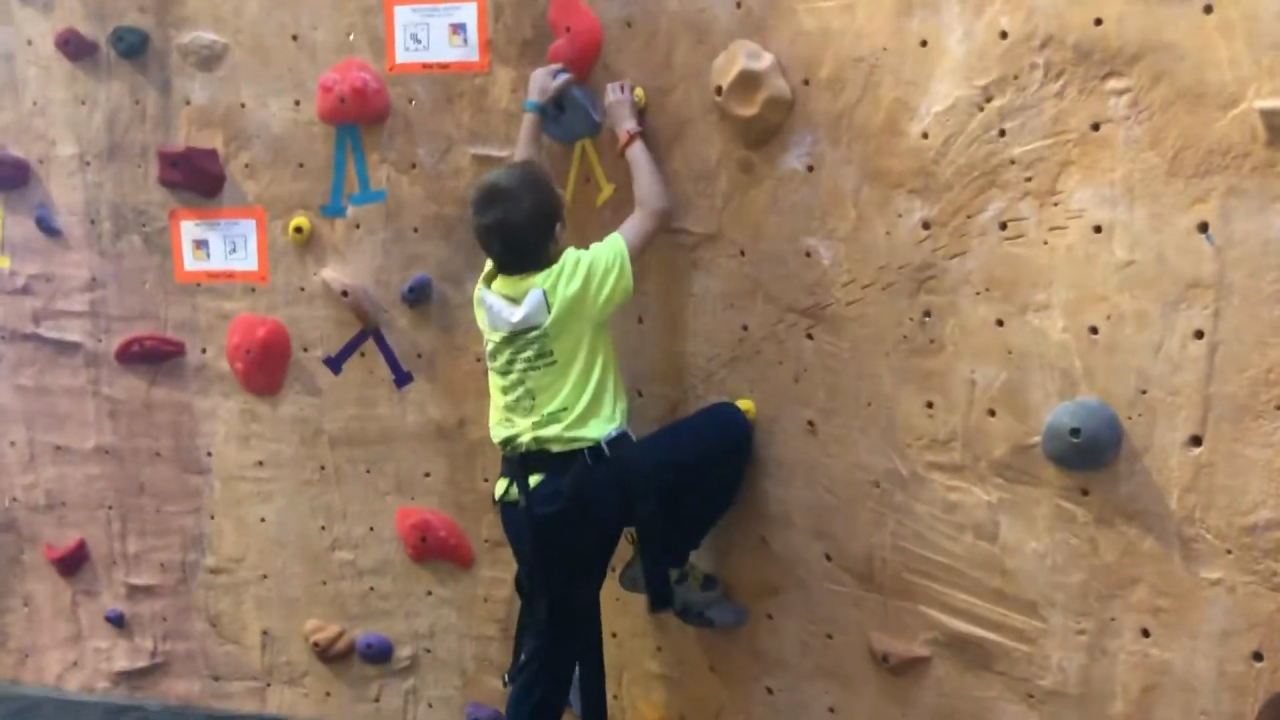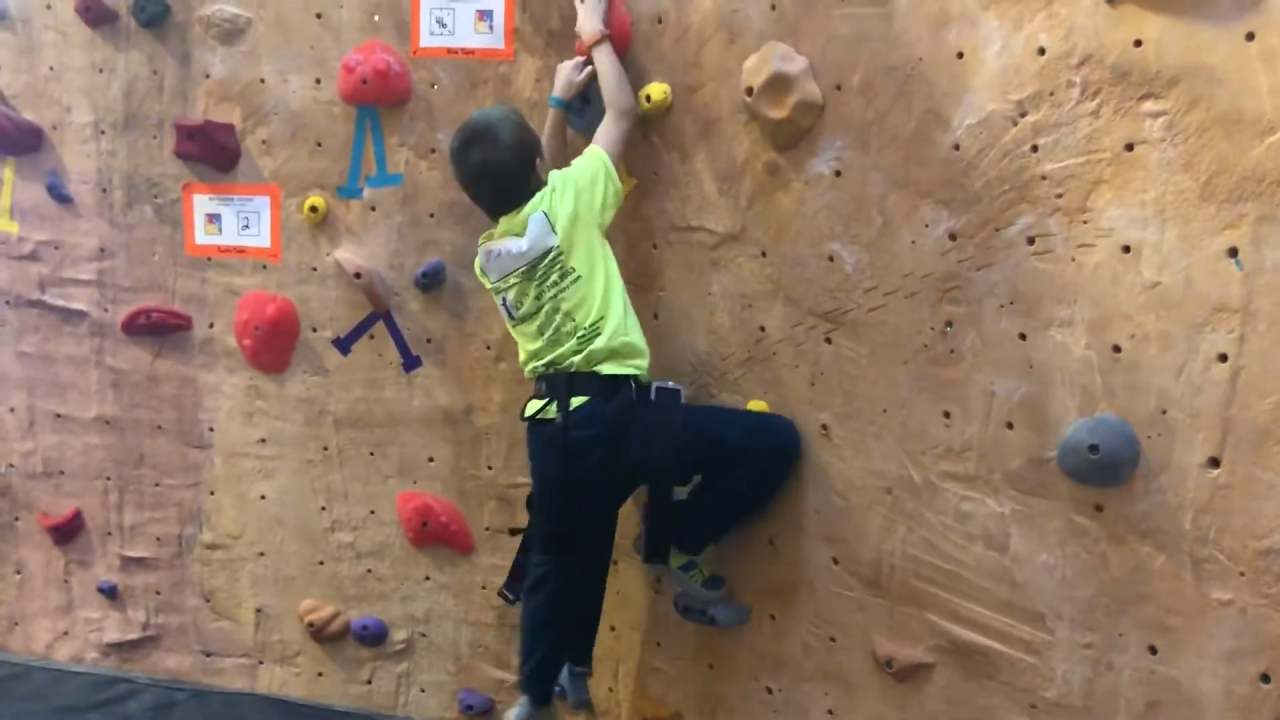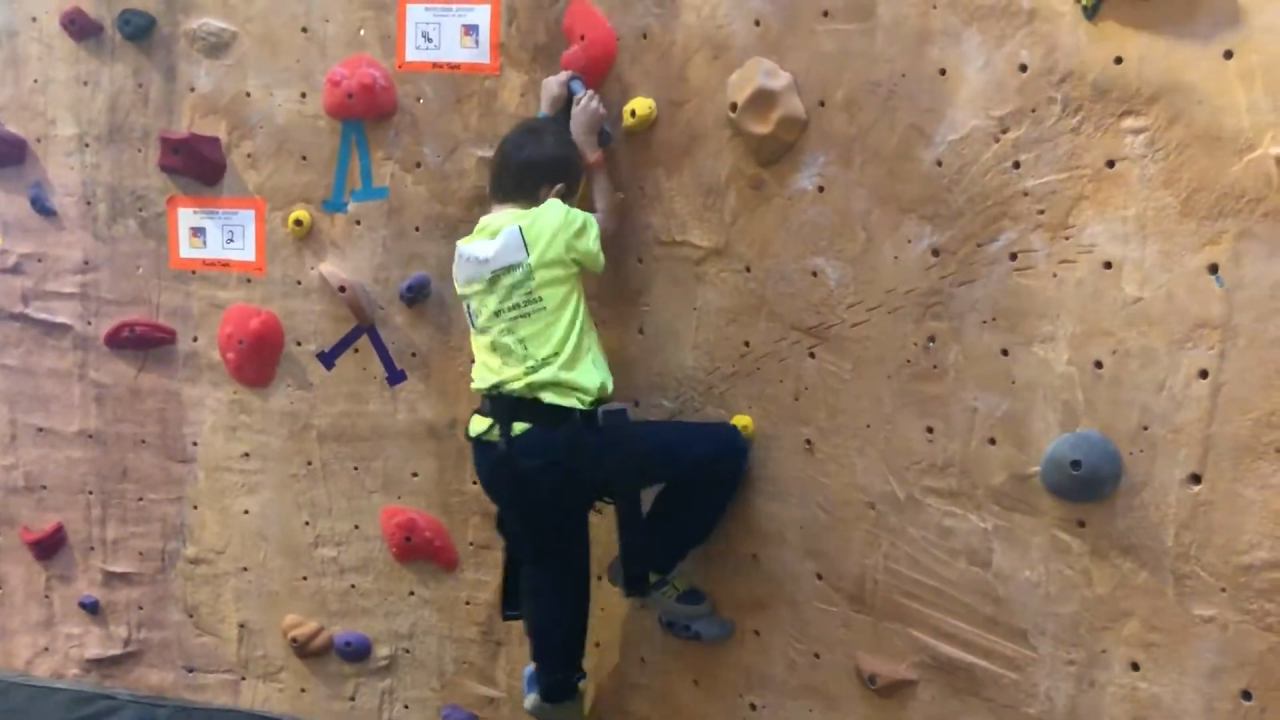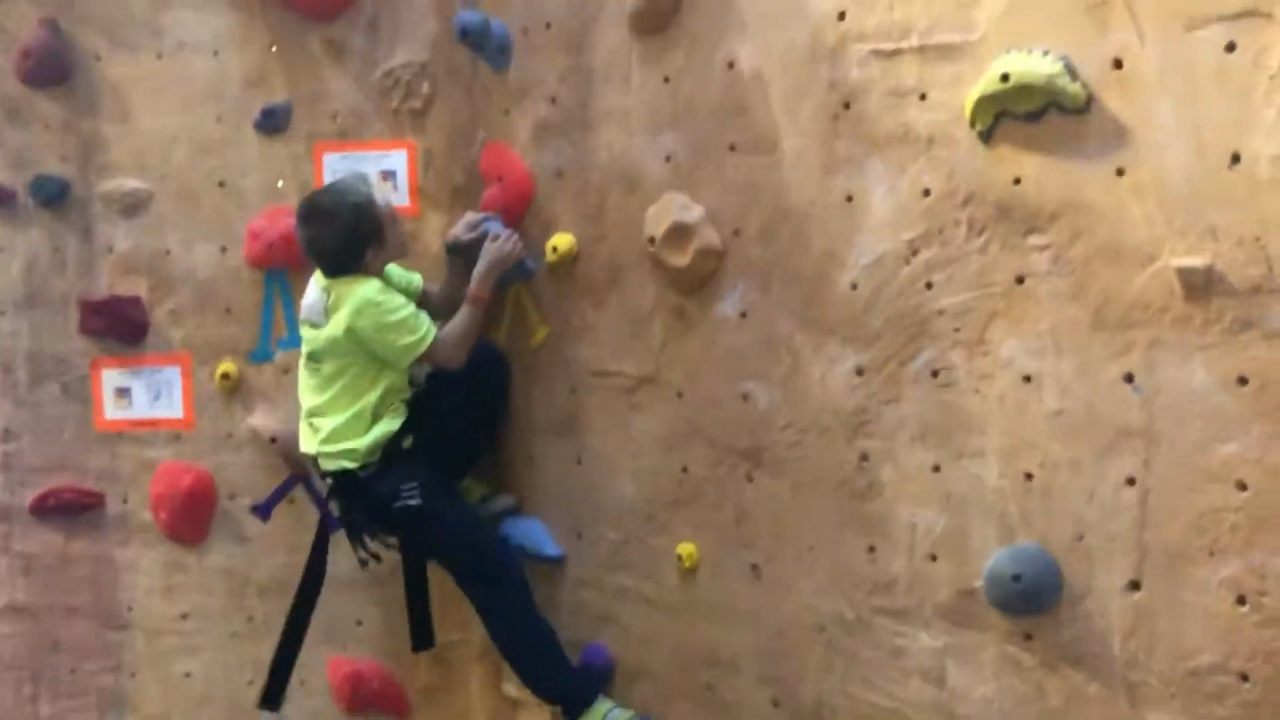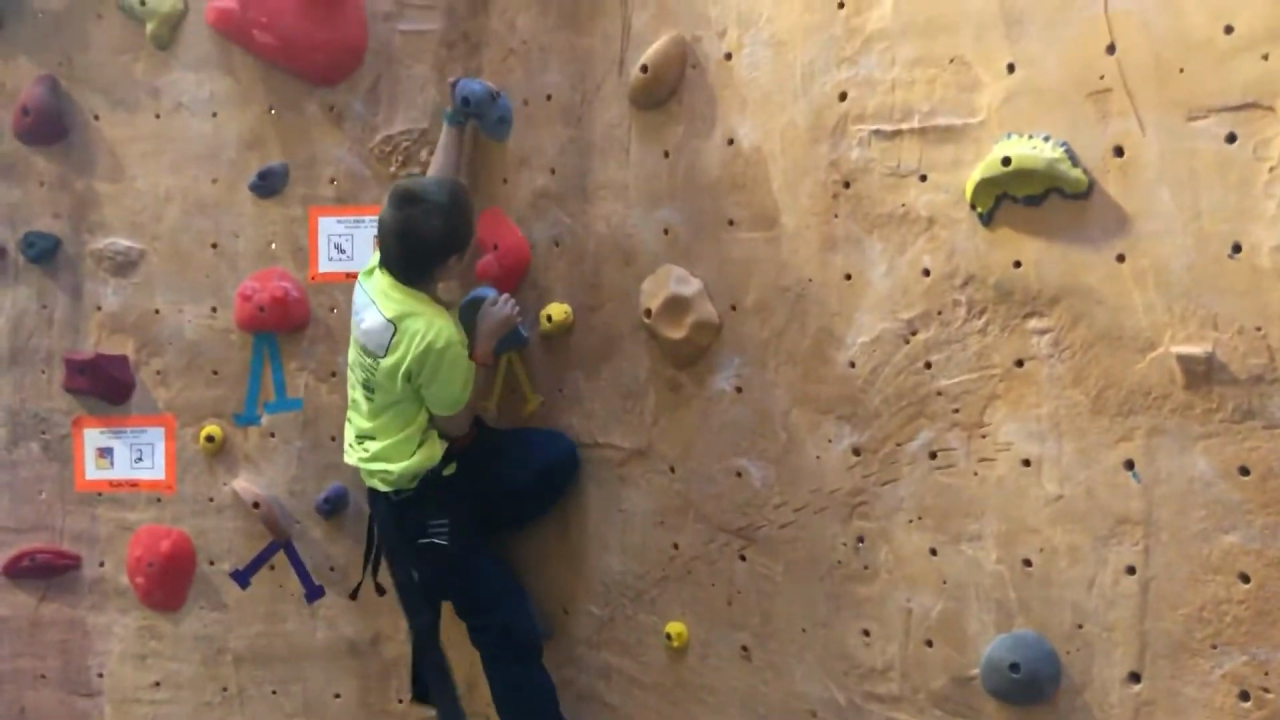
dt=1s
person 1, frame 1
left shoulder: (488, 288)
right shoulder: (577, 277)
left elbow: (512, 200)
right elbow: (656, 207)
left wrist: (532, 112)
right wrist: (627, 127)
left hip: (525, 495)
right hip: (590, 480)
left knee: (549, 641)
right knee: (727, 428)
right ankle: (661, 565)
person 1, frame 2
left shoulder: (489, 253)
right shoulder: (565, 203)
right elbow: (623, 111)
left wrist: (558, 100)
left hip: (552, 426)
right hip: (615, 413)
left knee: (565, 562)
right knee: (774, 440)
right ankle: (677, 545)
person 1, frame 3
left shoulder: (472, 248)
right shoulder: (551, 222)
left elbow: (522, 164)
right elbow: (605, 227)
left wrist: (549, 120)
right wrist: (587, 141)
left hip: (497, 446)
right hip: (560, 436)
left knee: (550, 568)
right knee: (719, 450)
right ankle: (644, 566)
person 1, frame 4
left shoulder: (343, 274)
right shoulder: (370, 300)
left elbow: (436, 306)
right elbow: (450, 351)
left wrist: (459, 255)
right wrist: (482, 273)
left hip: (390, 431)
right hip: (374, 473)
left knee: (493, 367)
right knee: (494, 569)
left ankle: (448, 489)
person 1, frame 5
left shoulder: (378, 275)
right shoulder: (434, 333)
left elbow: (430, 196)
right elbow: (458, 425)
left wrist: (456, 120)
right wrist: (484, 343)
left hip: (395, 468)
right hip: (419, 495)
left knee: (555, 455)
right knee: (508, 630)
left ankle: (467, 557)
